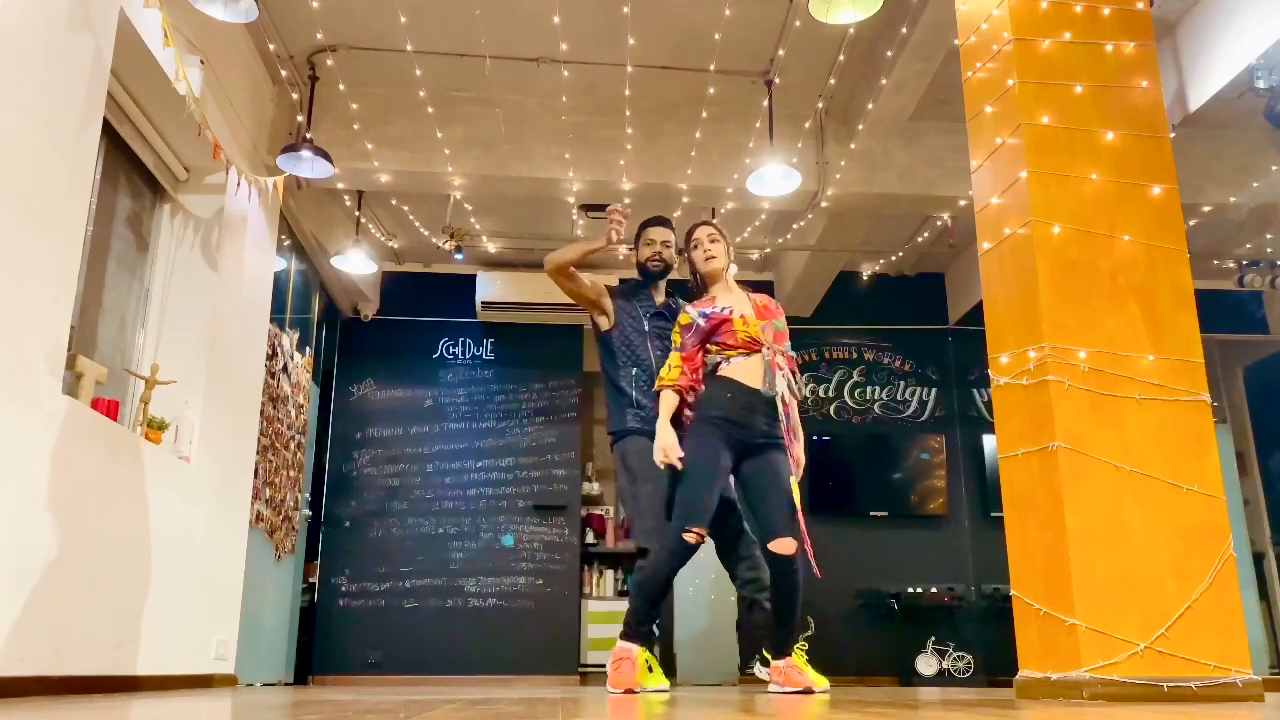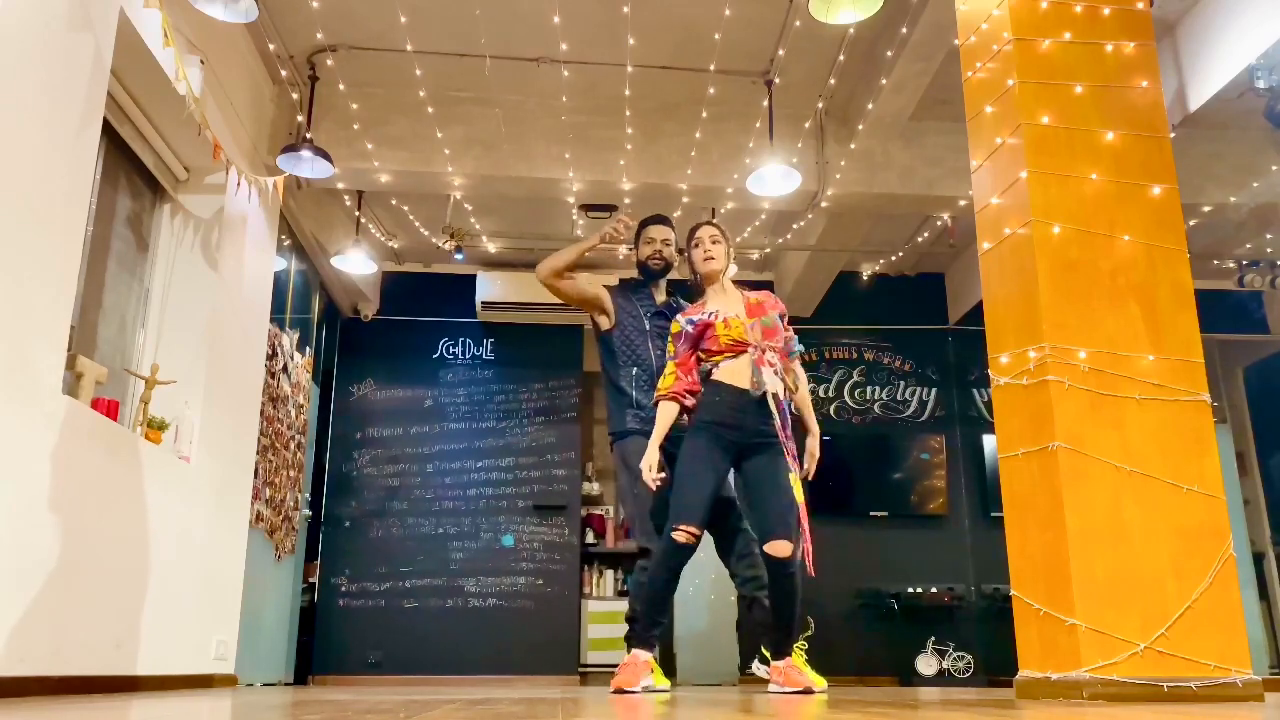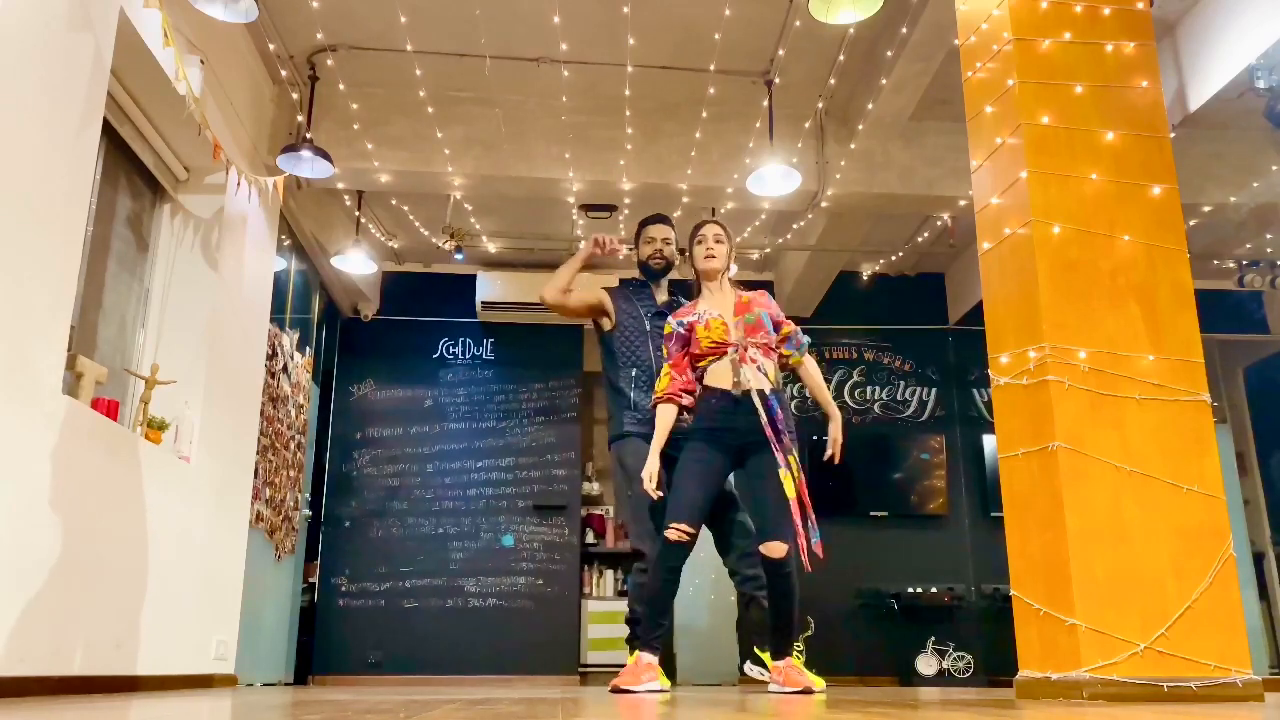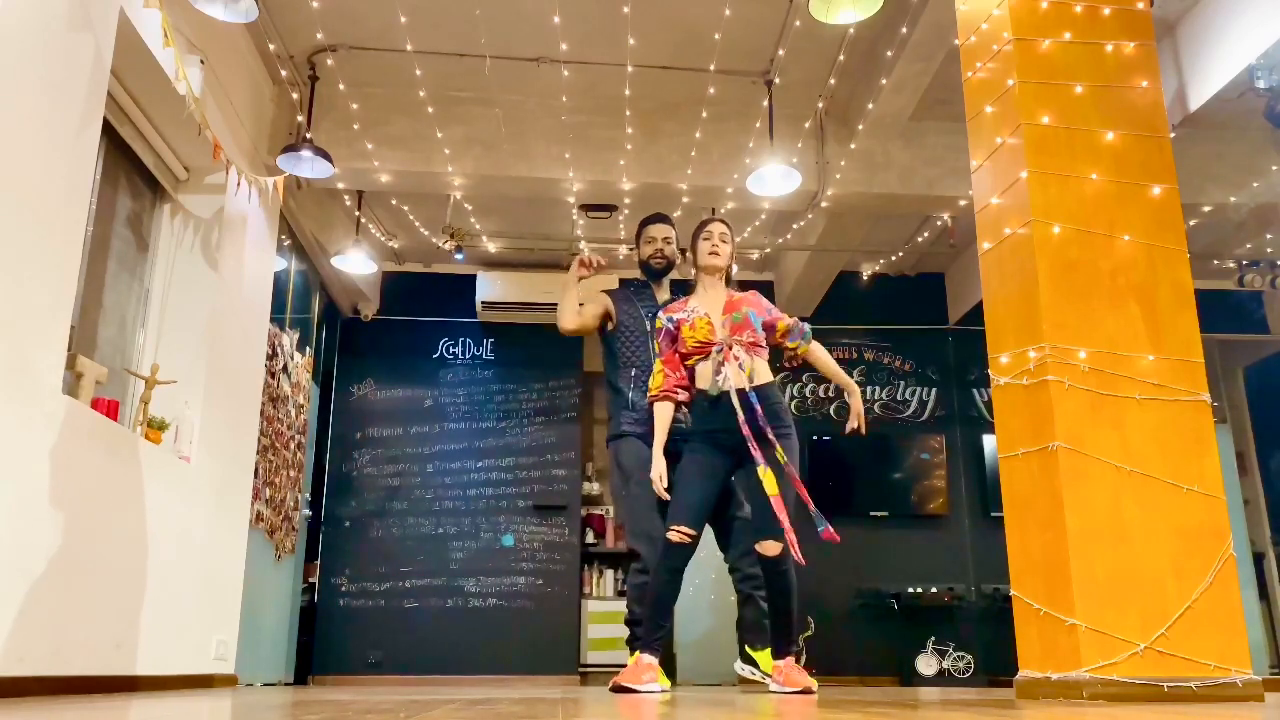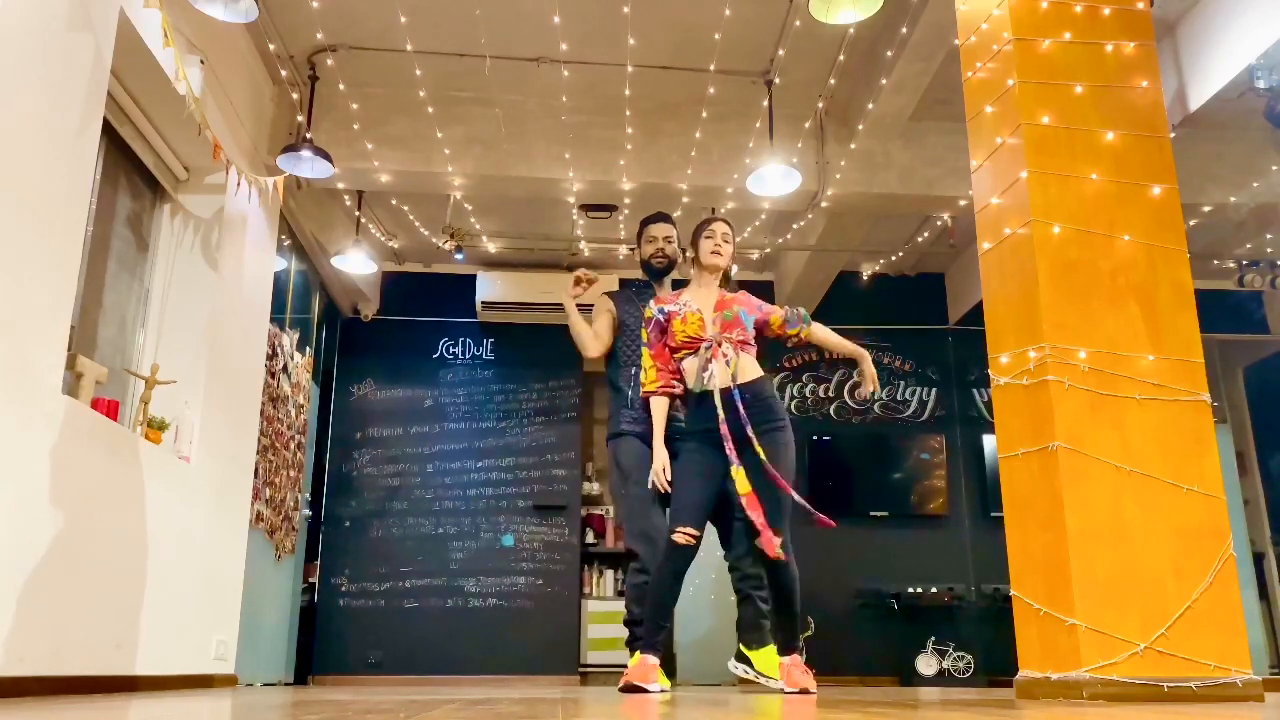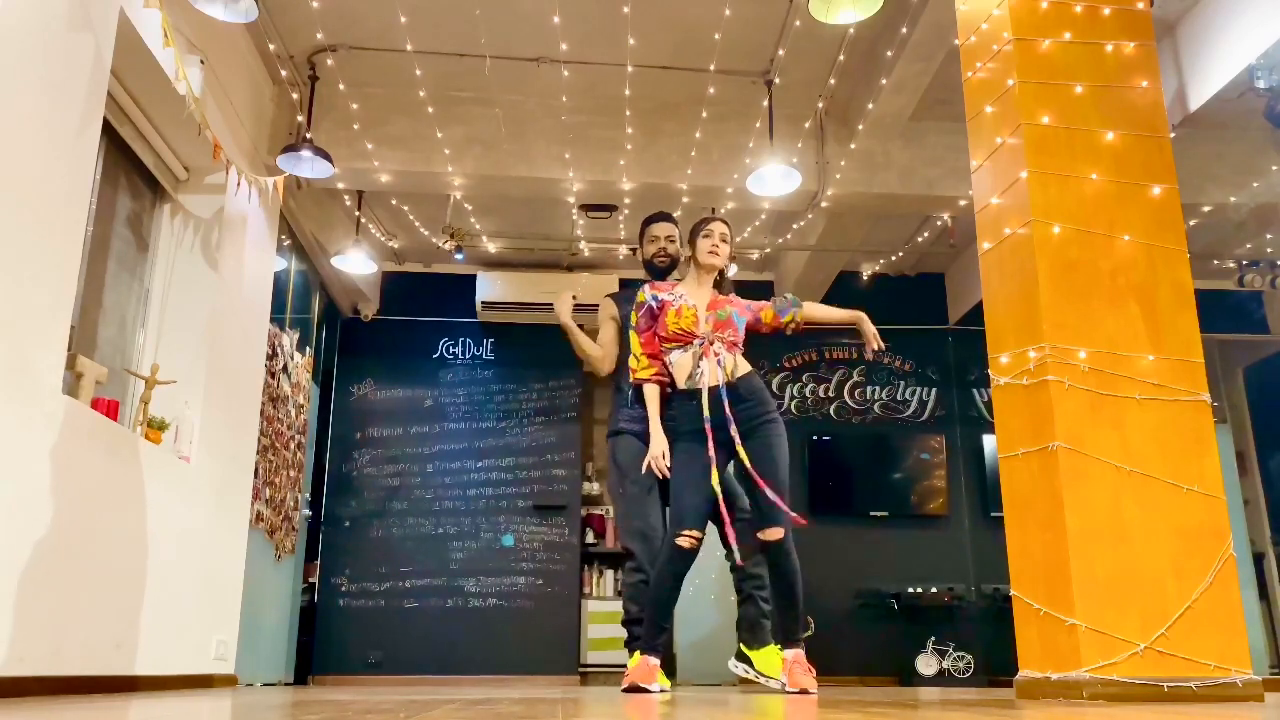
dt=0.1s
person 1, frame 1
left shoulder: (687, 314)
right shoulder: (609, 302)
right elbow: (554, 266)
right wrist: (603, 239)
right hip: (638, 436)
left knee: (737, 538)
right knee: (657, 544)
left ankle: (769, 647)
right ankle: (643, 653)
person 1, frame 2
left shoulder: (687, 313)
right shoulder: (609, 301)
right elbow: (547, 274)
right wrist: (598, 238)
left hip: (687, 437)
right hip: (637, 436)
left knee: (736, 535)
right knee: (657, 545)
right ankle: (639, 655)
person 1, frame 3
right shoulder: (610, 301)
right elbow: (551, 297)
right wrist: (586, 255)
right hip: (636, 438)
left knee: (740, 533)
right knee: (655, 547)
left ankle: (760, 647)
person 1, frame 4
right shoulder: (612, 302)
right elbow: (569, 324)
right wrist: (577, 273)
right hip: (635, 437)
left knee: (741, 530)
right knee: (651, 547)
left ankle: (757, 646)
person 1, frame 5
right shoulder: (615, 304)
right elbow: (592, 350)
right wrist: (572, 300)
right hip: (635, 437)
left knee: (743, 528)
right knee: (648, 547)
left ankle: (755, 645)
right ankle: (644, 656)
person 1, frame 6
right shoulder: (617, 306)
right elbow: (603, 364)
right wrist: (566, 320)
right hip: (634, 435)
left knee: (745, 525)
right knee: (645, 547)
left ankle: (755, 645)
right ankle: (642, 655)
person 2, frame 1
left shoulder: (767, 305)
right shoulder: (697, 314)
left elbow: (786, 368)
right elbow: (675, 379)
left wrist: (797, 435)
right wrist: (665, 429)
left hip: (768, 432)
right hip: (718, 421)
left knee: (786, 546)
right knee: (686, 535)
left ankle: (784, 662)
right ankle: (628, 647)
person 2, frame 2
left shoulder: (766, 302)
right shoulder: (691, 319)
left elbow: (792, 366)
right elbow: (674, 387)
left wrist: (812, 428)
right wrist: (654, 445)
left hip: (768, 431)
right hip: (714, 424)
left knee: (783, 549)
right knee: (680, 536)
left ankle: (783, 662)
right ankle: (639, 654)
person 2, frame 3
left shoulder: (760, 303)
right shoulder: (682, 319)
left elbow: (799, 354)
right elbow: (672, 389)
left wrist: (834, 413)
right wrist: (653, 453)
left hip: (767, 425)
right hip: (711, 429)
left knee: (778, 548)
right knee: (675, 535)
left ankle: (784, 662)
right ankle: (644, 659)
person 2, frame 4
left shoulder: (752, 303)
right shoulder: (673, 316)
left elbow: (803, 343)
right elbow: (666, 387)
left wrist: (849, 386)
right wrist: (658, 453)
left hip: (766, 421)
right hip: (709, 430)
left knee: (772, 546)
right knee: (677, 537)
left ankle: (785, 661)
right ankle: (645, 659)
person 2, frame 5
left shoulder: (744, 305)
right shoulder: (663, 307)
left elbow: (802, 325)
right elbow: (657, 380)
left wrist: (859, 354)
right wrist: (659, 444)
left hip: (760, 414)
right hip: (703, 426)
left knee: (773, 539)
right knee: (682, 536)
left ankle: (791, 658)
right ankle: (647, 658)
person 2, frame 6
left shoulder: (735, 307)
right shoulder: (656, 296)
left elbow: (793, 311)
right elbow: (644, 367)
left wrist: (856, 316)
right wrist: (655, 431)
left hip: (752, 411)
right hip: (694, 423)
left knee: (773, 534)
right knee: (683, 538)
left ankle: (793, 654)
right ankle: (648, 658)
